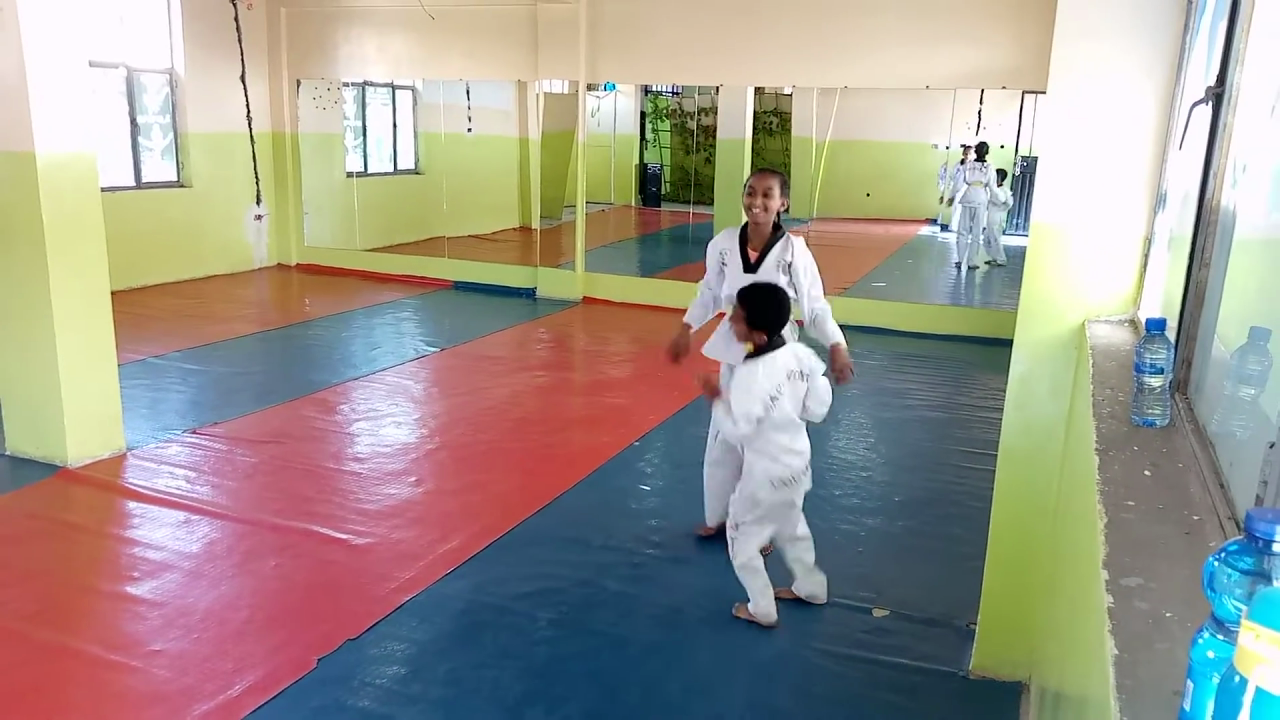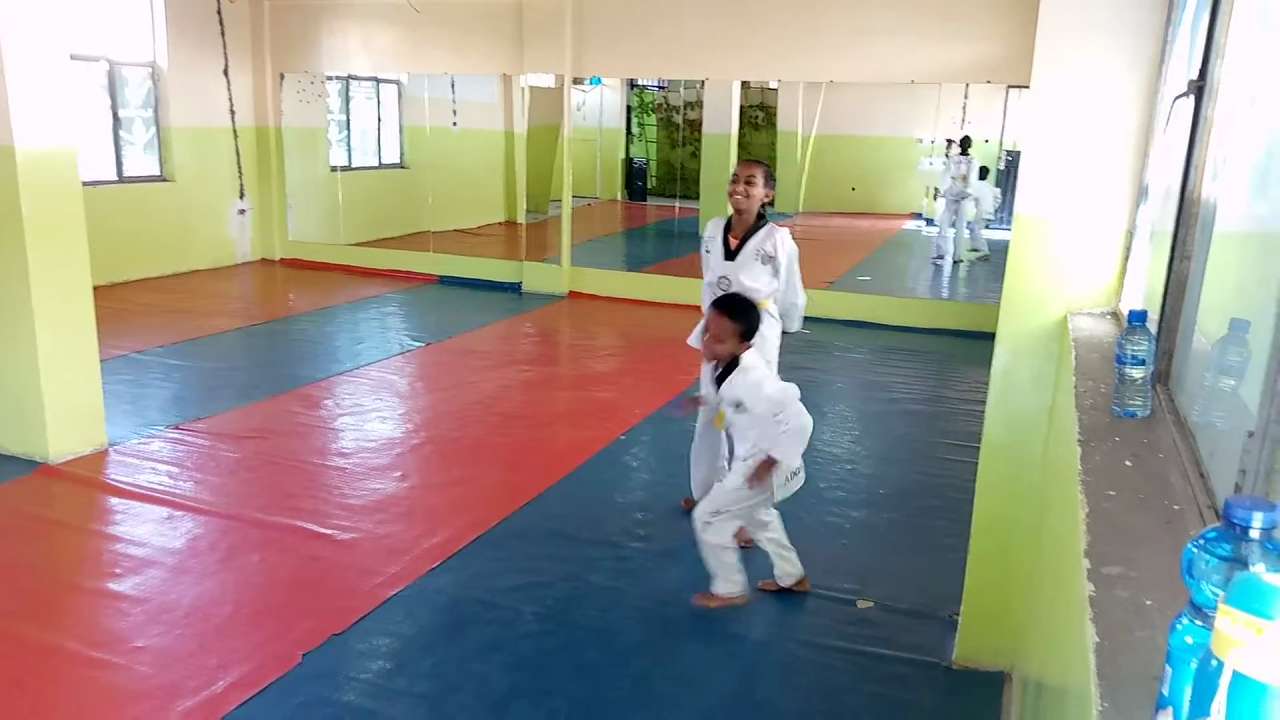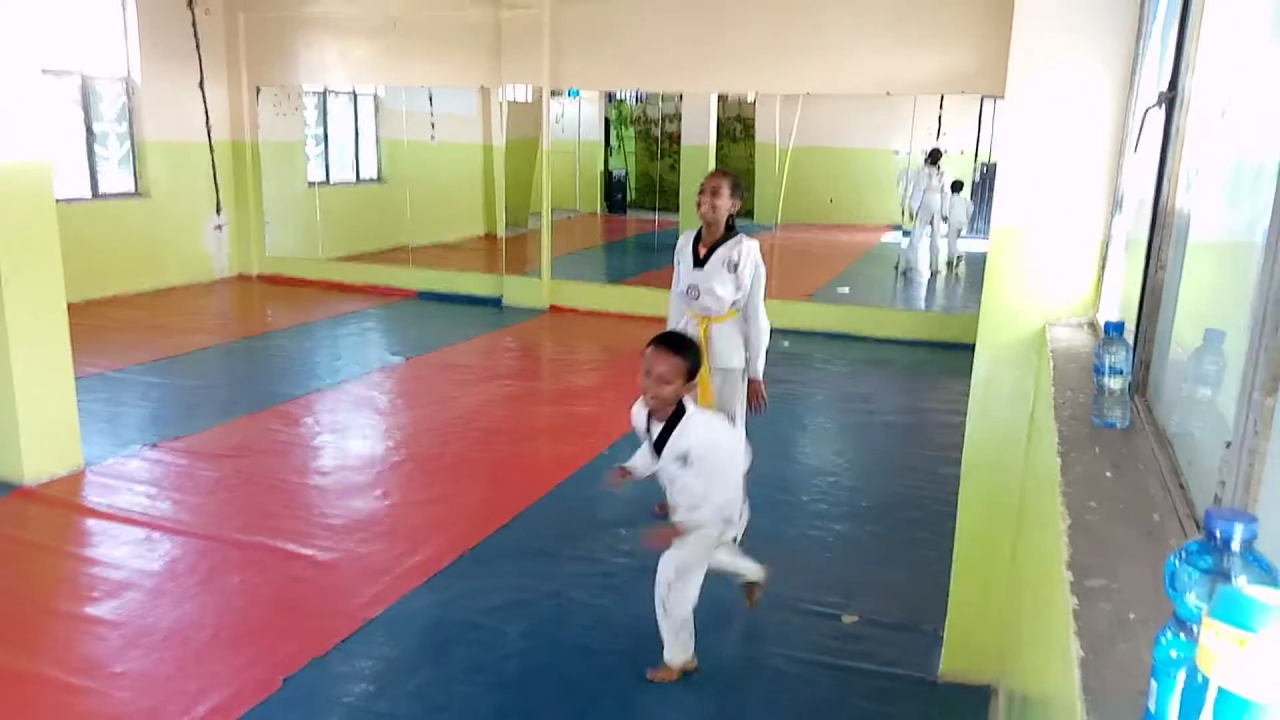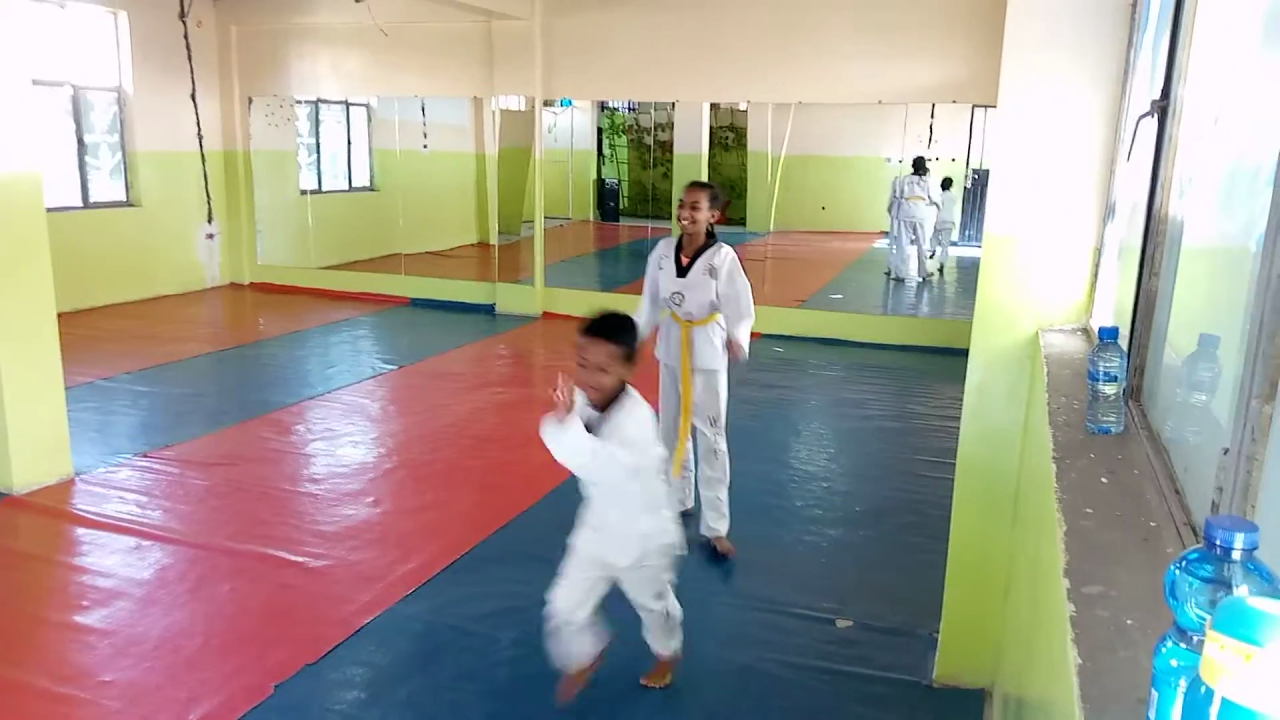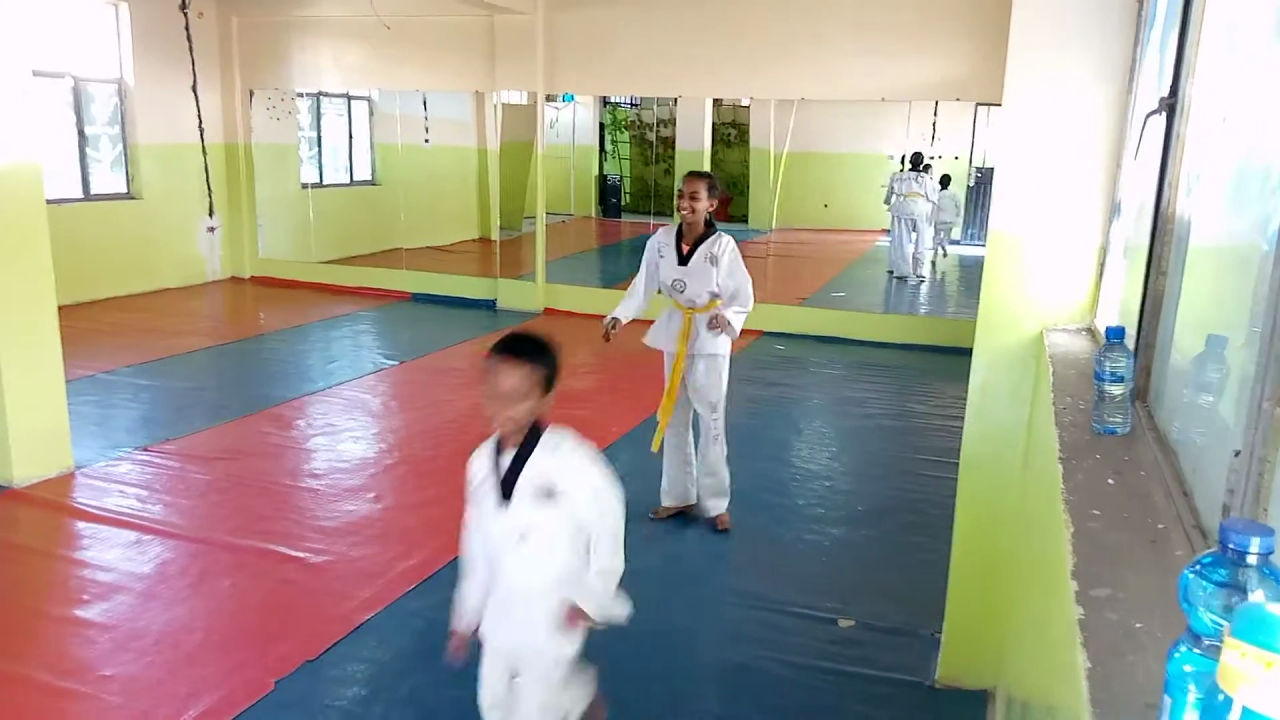
dt=0.2s
person 1, frame 1
left shoulder: (794, 250)
right shoulder: (724, 243)
left elbow: (815, 305)
right elbow: (709, 292)
left wrist: (836, 345)
right wrist: (687, 327)
right hip: (734, 347)
right knee: (723, 437)
right ankle: (718, 516)
person 1, frame 2
left shoulder: (778, 240)
right shoulder: (713, 230)
left elbow: (792, 295)
left wrist: (787, 329)
left hip: (757, 341)
right knee: (709, 420)
right ankle: (704, 490)
person 1, frame 3
left shoulder: (746, 250)
right shoulder: (686, 242)
left elbow: (754, 313)
right elbow: (679, 298)
left wrist: (756, 374)
left hip: (728, 351)
right hip: (689, 342)
person 1, frame 4
left shoulder: (723, 257)
right shoulder: (663, 251)
left elbow: (741, 310)
right elbow: (651, 303)
left wrist: (736, 339)
left hip: (708, 352)
right hip: (671, 345)
left knee: (712, 441)
right knee: (671, 432)
left ankle: (717, 528)
right ankle: (678, 501)
person 1, frame 5
left shoulder: (723, 246)
right shoulder: (661, 240)
left elbow: (742, 297)
right elbow: (644, 285)
left wrist: (727, 318)
right wrist: (619, 316)
left hip: (710, 339)
right hip: (674, 333)
left knee: (710, 422)
right knee: (673, 419)
left ankle: (716, 503)
right ankle: (679, 496)
person 2, frame 1
left shoulder: (750, 376)
right shoulder: (801, 355)
left elbow: (736, 432)
right elbow: (817, 408)
left wrist: (718, 399)
left hip: (768, 475)
right hip: (797, 464)
left knee: (742, 537)
right knee: (790, 528)
left ankle: (761, 609)
right ankle: (811, 588)
person 2, frame 2
left shoulder: (752, 381)
right shoulder: (719, 364)
left elbow: (798, 421)
left wrist: (773, 461)
right wrist: (705, 399)
left hip: (765, 464)
right hip: (753, 456)
left knee: (708, 519)
right knee: (758, 516)
left ankle: (729, 588)
right ankle: (792, 576)
person 2, frame 3
left shoulder: (702, 431)
right shoulder: (643, 411)
left elbow: (723, 490)
left wrist: (684, 525)
right wrist: (633, 469)
left hip: (713, 514)
right hip: (687, 509)
left knee: (672, 582)
right knee: (710, 553)
left ankle: (679, 658)
right ankle: (752, 574)
person 2, frame 4
left shoulder: (635, 418)
right shoulder: (582, 401)
left elbow: (600, 465)
left wrist: (564, 425)
left hip: (644, 531)
right hip: (598, 527)
left knee: (652, 602)
right knee: (565, 607)
left ankle: (667, 655)
right ankle: (584, 658)
person 2, frame 5
left shoulder: (571, 459)
right shoulder: (482, 463)
left elbow: (607, 525)
right elbow: (478, 540)
left wrist: (591, 597)
right wrist: (466, 610)
left hip: (559, 616)
right hip: (503, 614)
